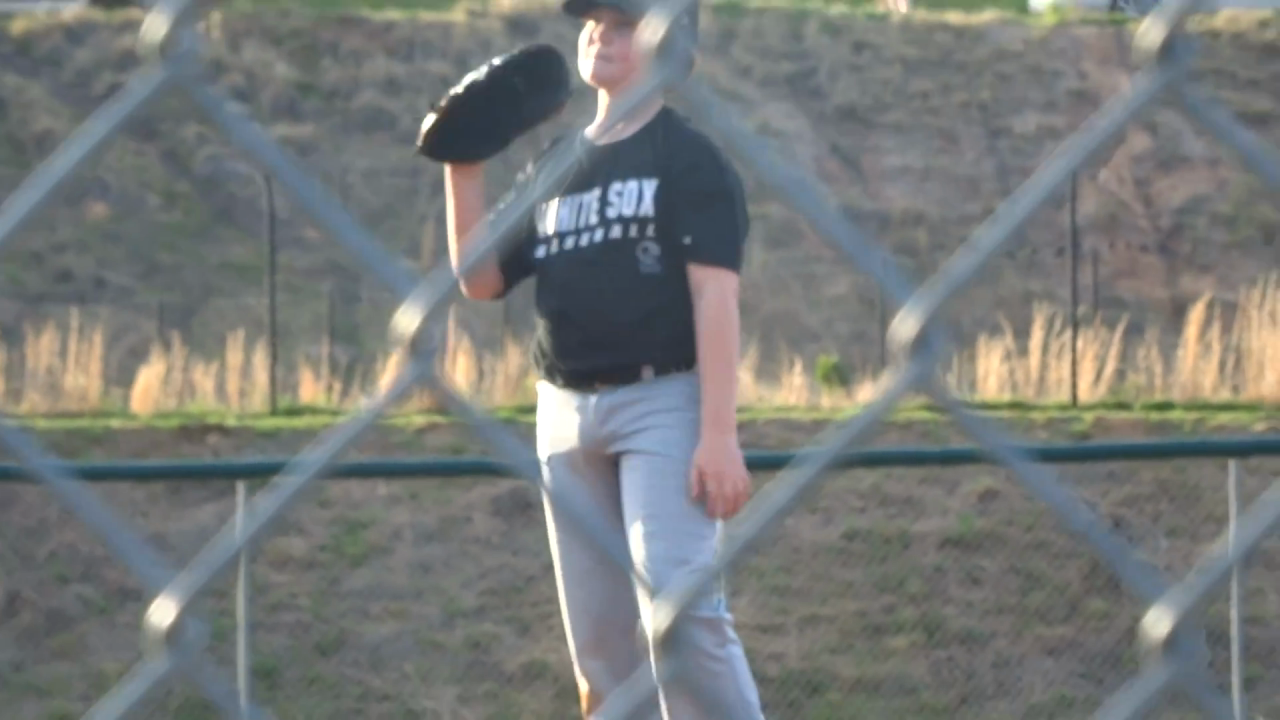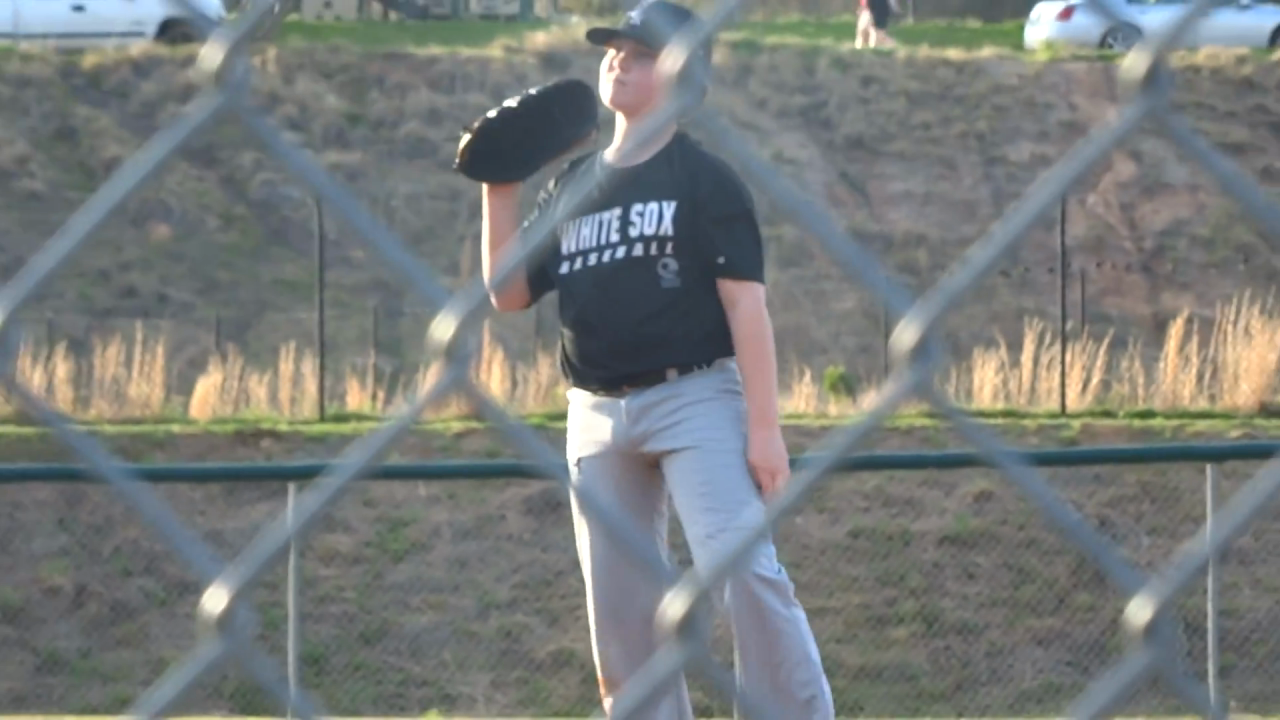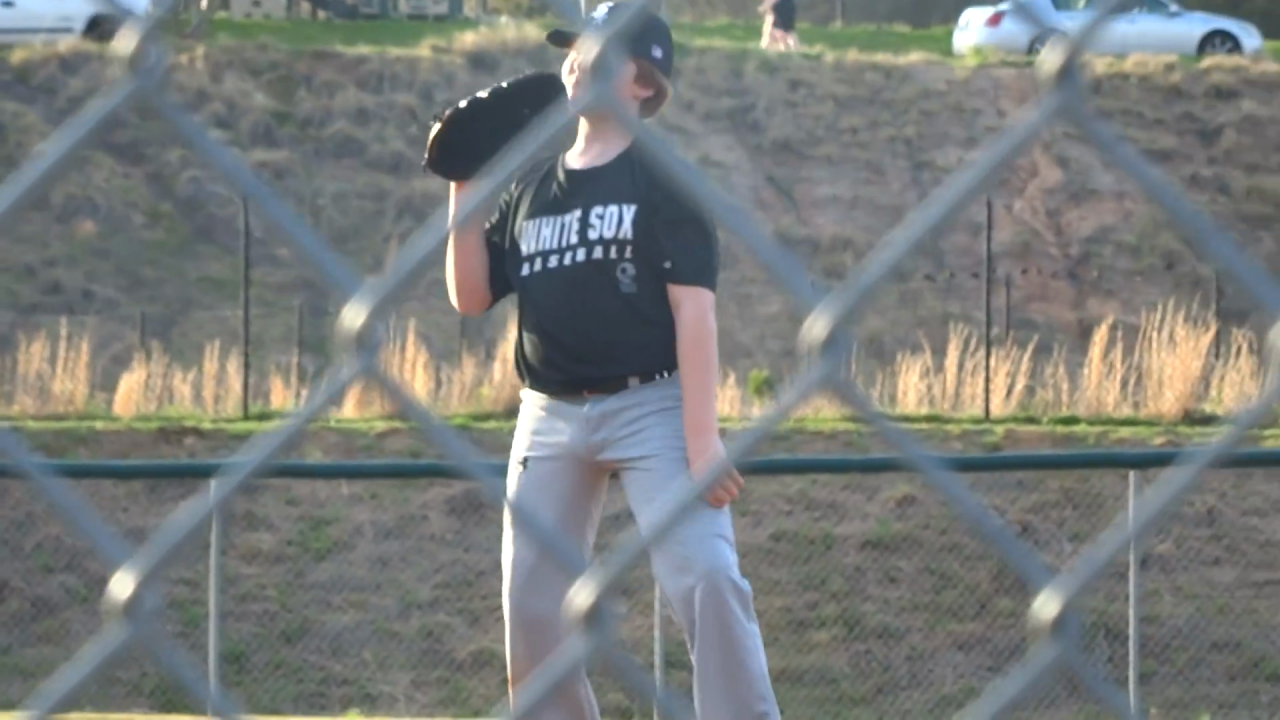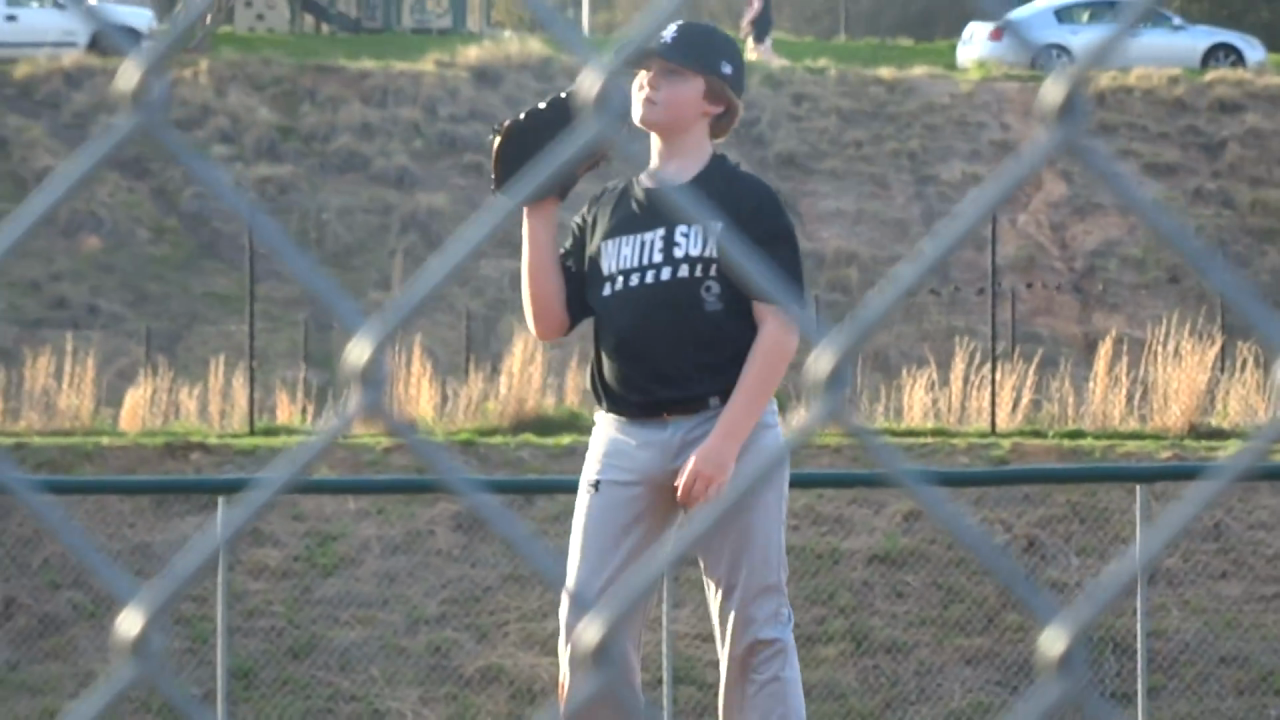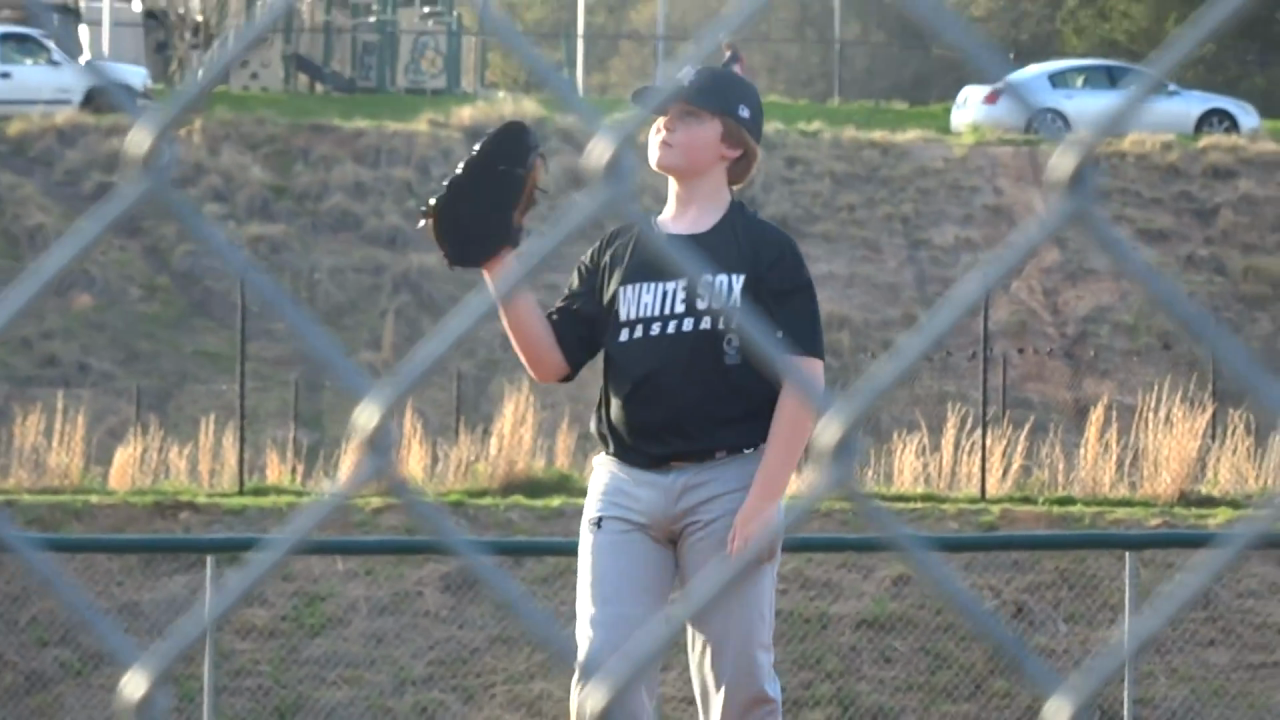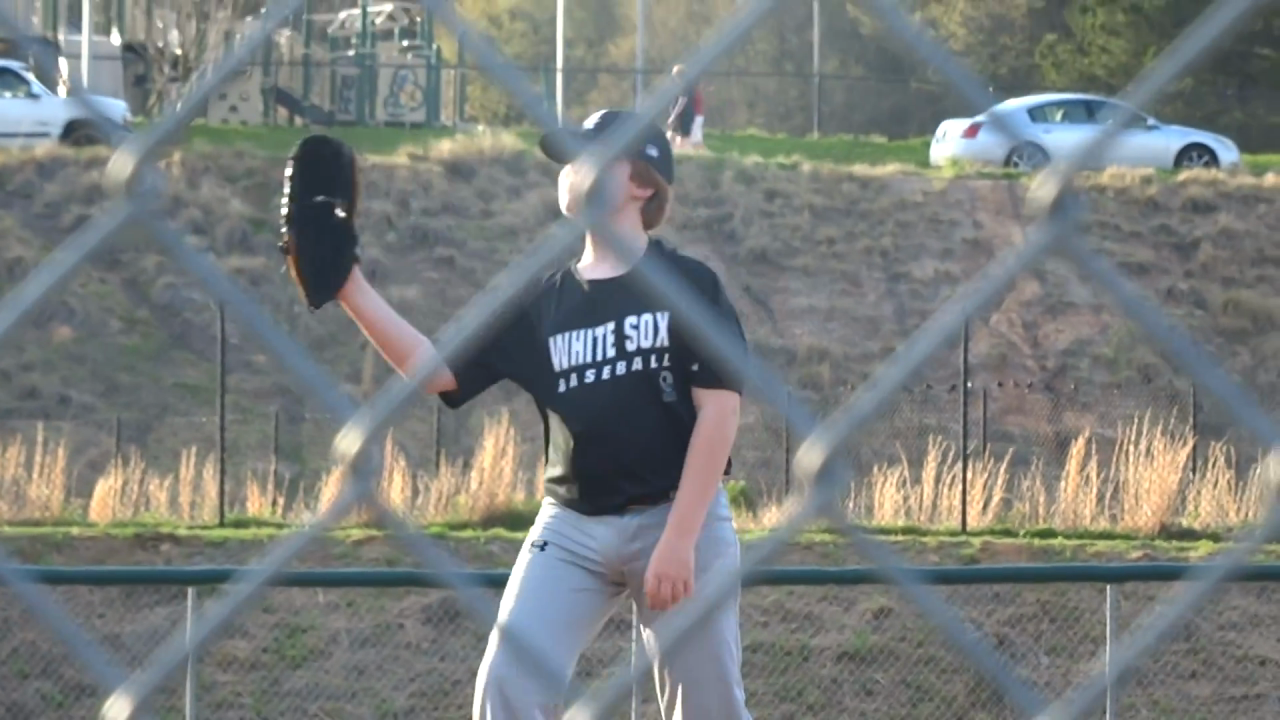
dt=0.3s
person 1, frame 1
left shoulder: (689, 156)
left elbow: (716, 298)
right elbow: (480, 280)
left wrist: (719, 434)
right wrist: (463, 173)
left hip: (664, 402)
right hip: (566, 412)
left knee: (682, 608)
right knee: (598, 626)
person 1, frame 2
left shoulder: (705, 177)
right shoulder: (571, 181)
left elbow: (745, 302)
right elbow: (510, 293)
left wrist: (765, 427)
right wrist: (499, 192)
left hip: (694, 398)
right hip: (595, 416)
left knee: (744, 574)
right knee: (620, 613)
person 1, frame 3
left shoulder: (665, 182)
right shoulder: (530, 186)
left elbow: (695, 311)
right elbow: (471, 296)
left wrist: (702, 434)
right wrist: (465, 190)
left hip: (650, 409)
right hip: (548, 418)
left knee: (707, 581)
right knee: (534, 607)
person 1, frame 4
left shoulder: (747, 199)
right shoulder: (603, 206)
left elbow: (780, 328)
right elbow: (549, 322)
left wrist: (726, 439)
right wrist: (537, 212)
left hip: (727, 430)
right hip: (623, 438)
left knee: (754, 625)
right knee: (587, 624)
person 1, frame 5
left shoulder: (768, 251)
right shoulder: (616, 253)
left elbow: (802, 380)
right elbow: (550, 360)
left wrist: (762, 505)
right wrist: (495, 262)
left hip: (729, 482)
right hip: (625, 488)
right knee: (606, 667)
person 1, frame 6
left shoulder: (687, 283)
right shoulder: (540, 301)
left elbow: (719, 408)
right elbow: (437, 372)
left wrist: (679, 538)
right wrist: (349, 285)
left hip: (674, 518)
right hip: (571, 527)
